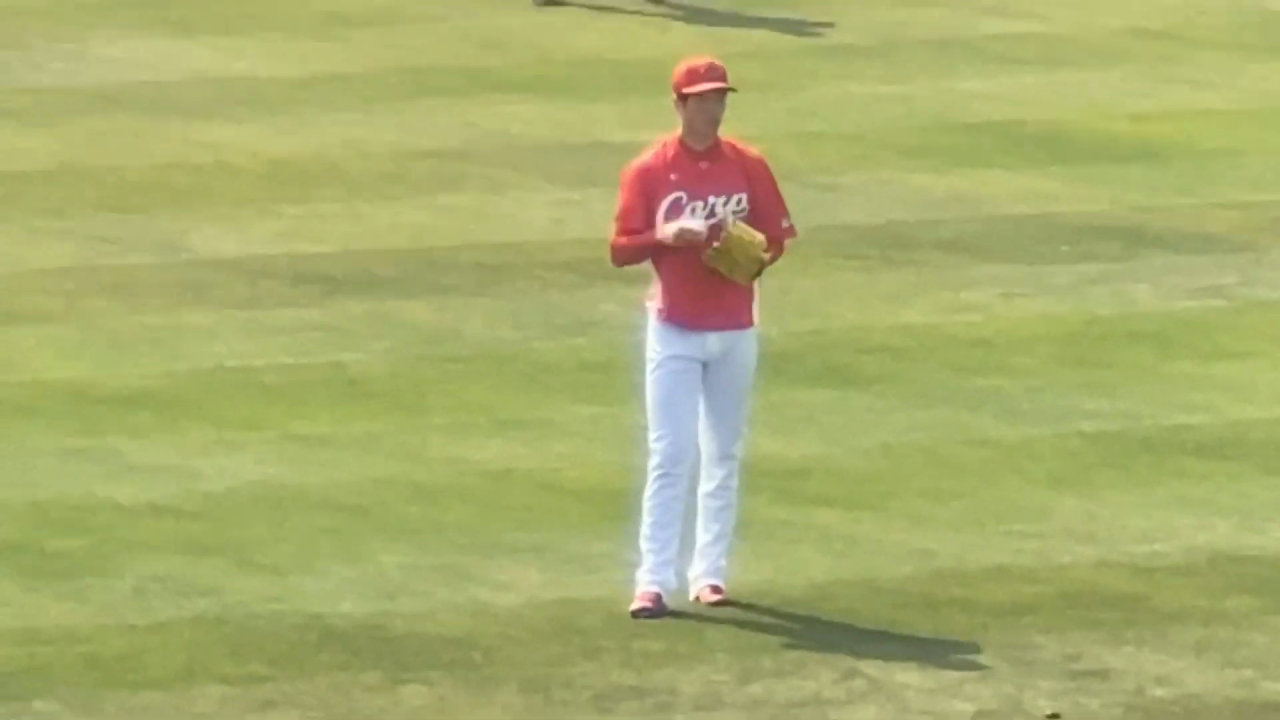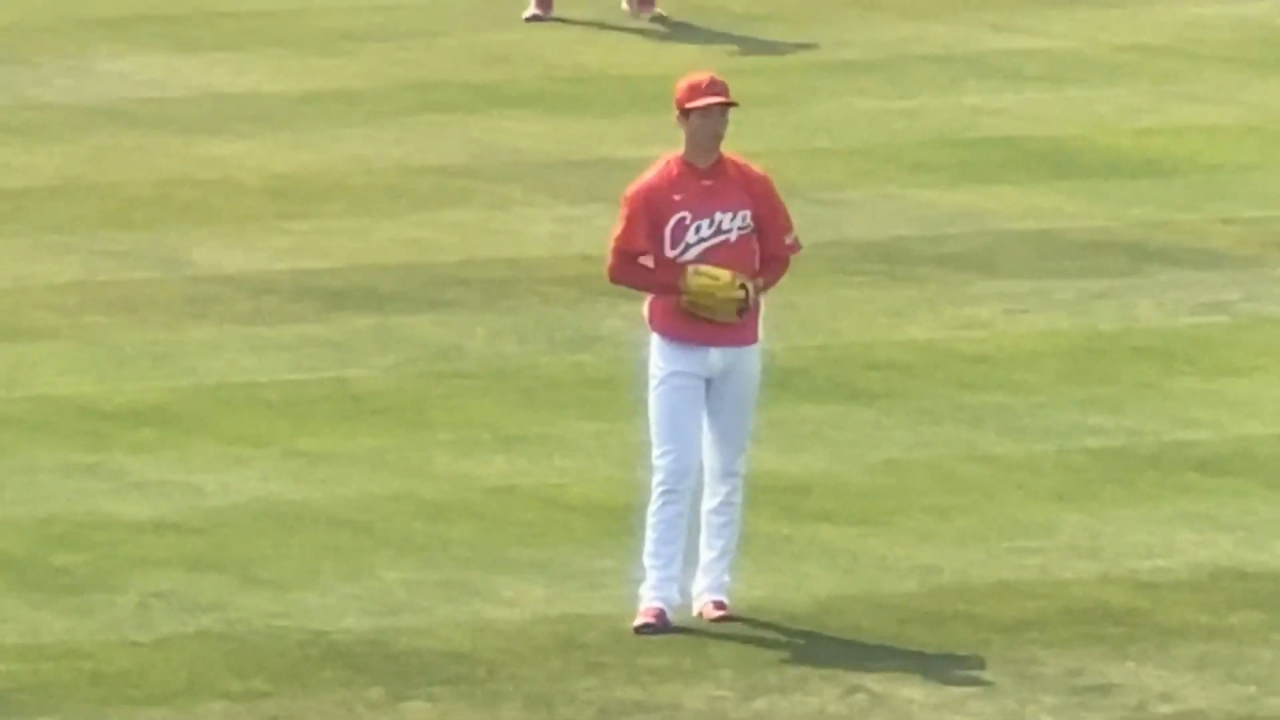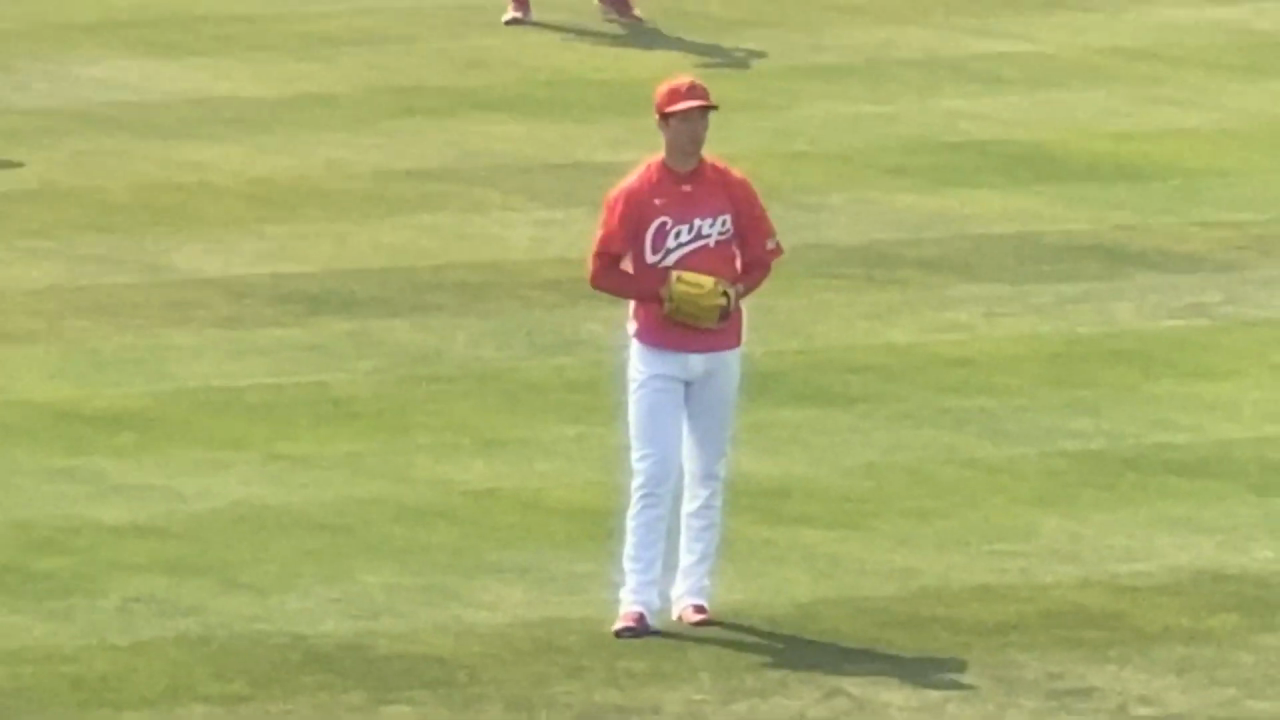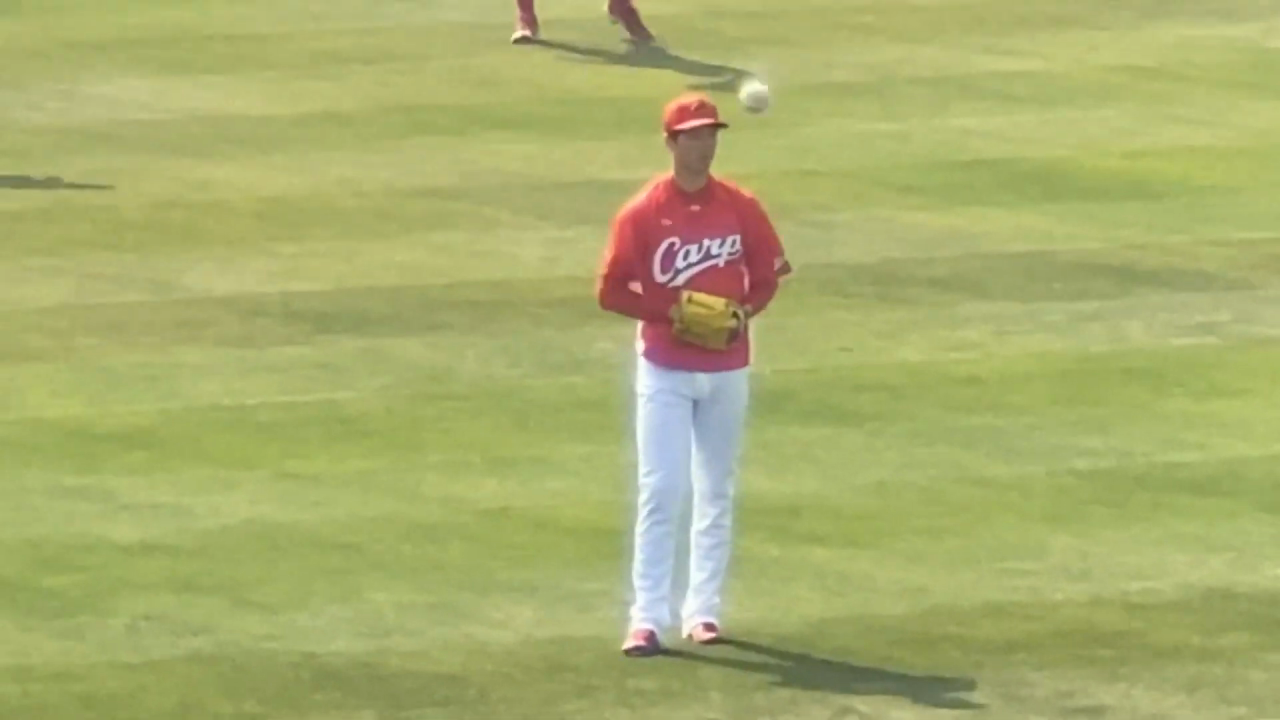
dt=0.3s
person 1, frame 1
left shoulder: (749, 165)
right shoulder: (647, 170)
left elbow: (776, 239)
right elbow: (620, 250)
right wrist: (664, 237)
left hip: (736, 330)
right hip: (674, 330)
left knee: (724, 455)
right knee: (670, 453)
left ankle: (710, 573)
right ankle: (654, 579)
person 1, frame 2
left shoulder: (752, 183)
right shoulder: (651, 189)
left elbow: (779, 255)
right elbow: (620, 268)
left wrist: (754, 286)
right wrist: (677, 282)
left hip: (739, 346)
right hip: (677, 347)
left knee: (727, 471)
right knee: (674, 470)
left ankle: (713, 589)
right ankle: (657, 595)
person 1, frame 3
left shoulder: (732, 187)
right shoulder: (632, 193)
left elbow: (760, 258)
right elbow: (602, 272)
left wrist: (735, 291)
right wrist: (662, 290)
left hip: (720, 351)
right hip: (657, 352)
left knee: (707, 475)
right knee: (653, 474)
left ankle: (692, 592)
right ankle: (637, 600)
person 1, frame 4
left shoulder: (741, 206)
right shoulder: (641, 212)
left elbow: (767, 276)
right elbow: (611, 292)
left wrist: (744, 311)
right wrist: (672, 311)
left hip: (727, 370)
right hip: (665, 370)
left knee: (716, 493)
right knee: (661, 490)
left ankle: (703, 611)
right ankle: (648, 618)
